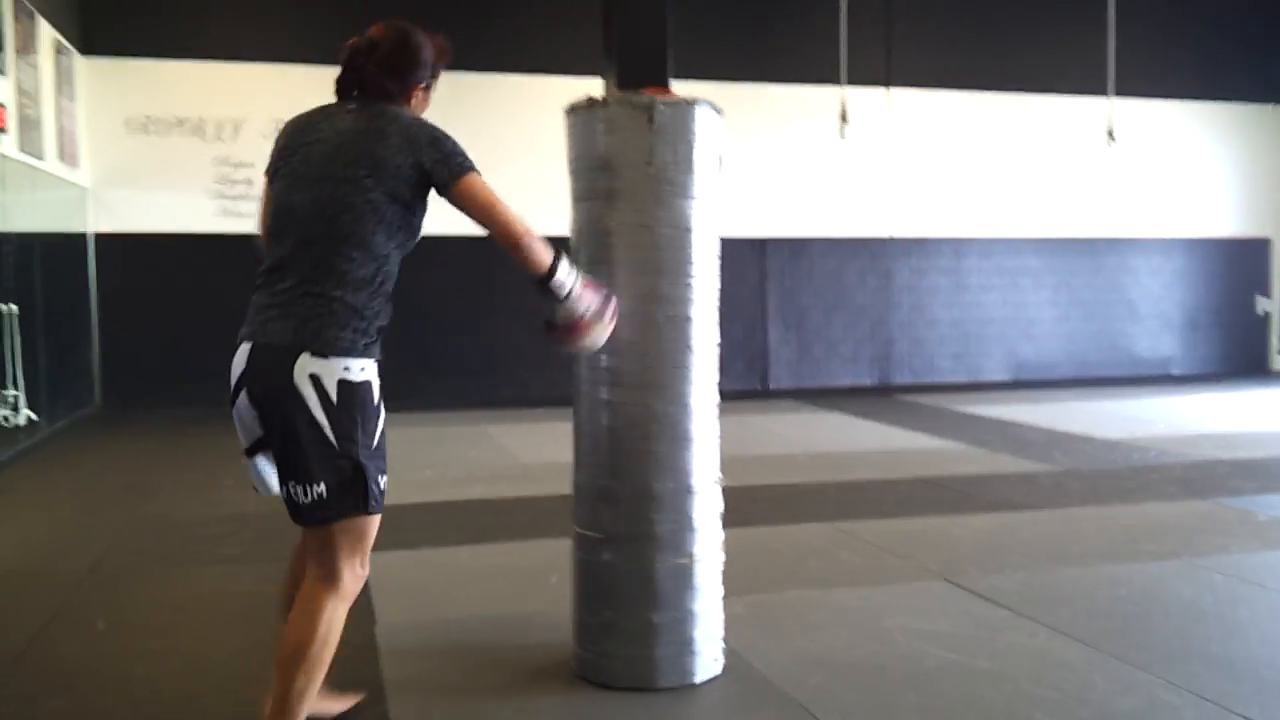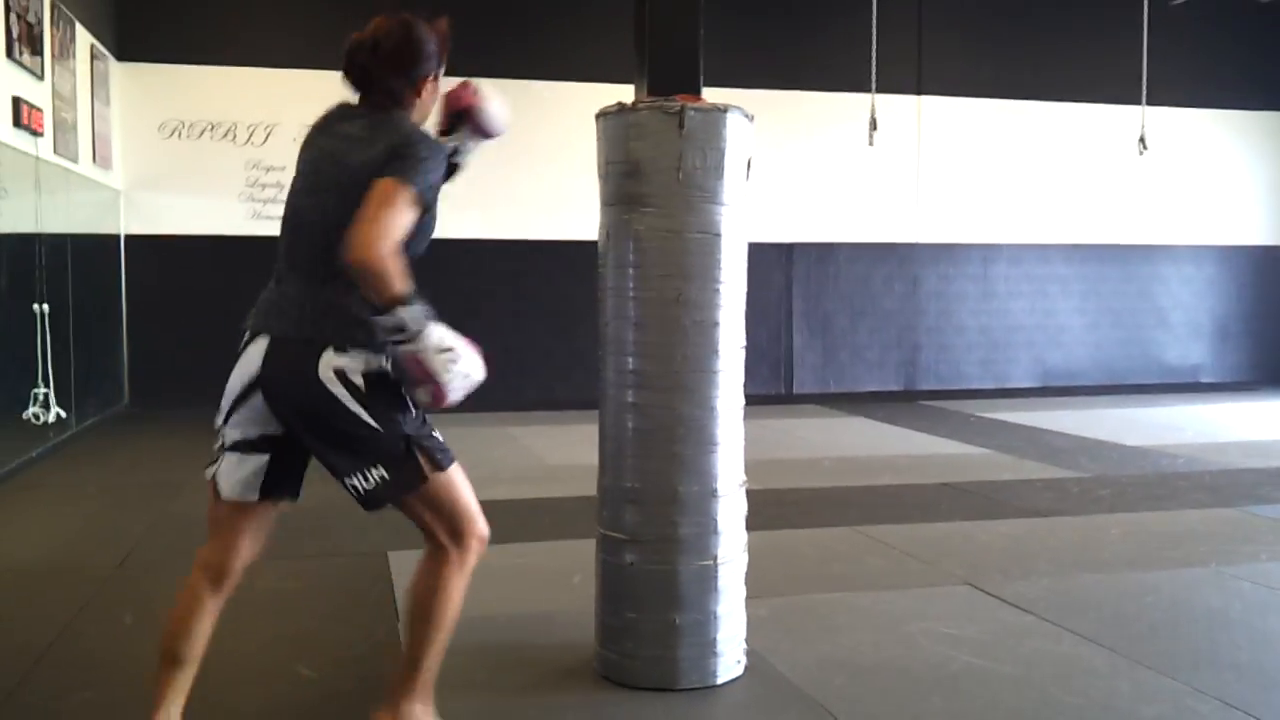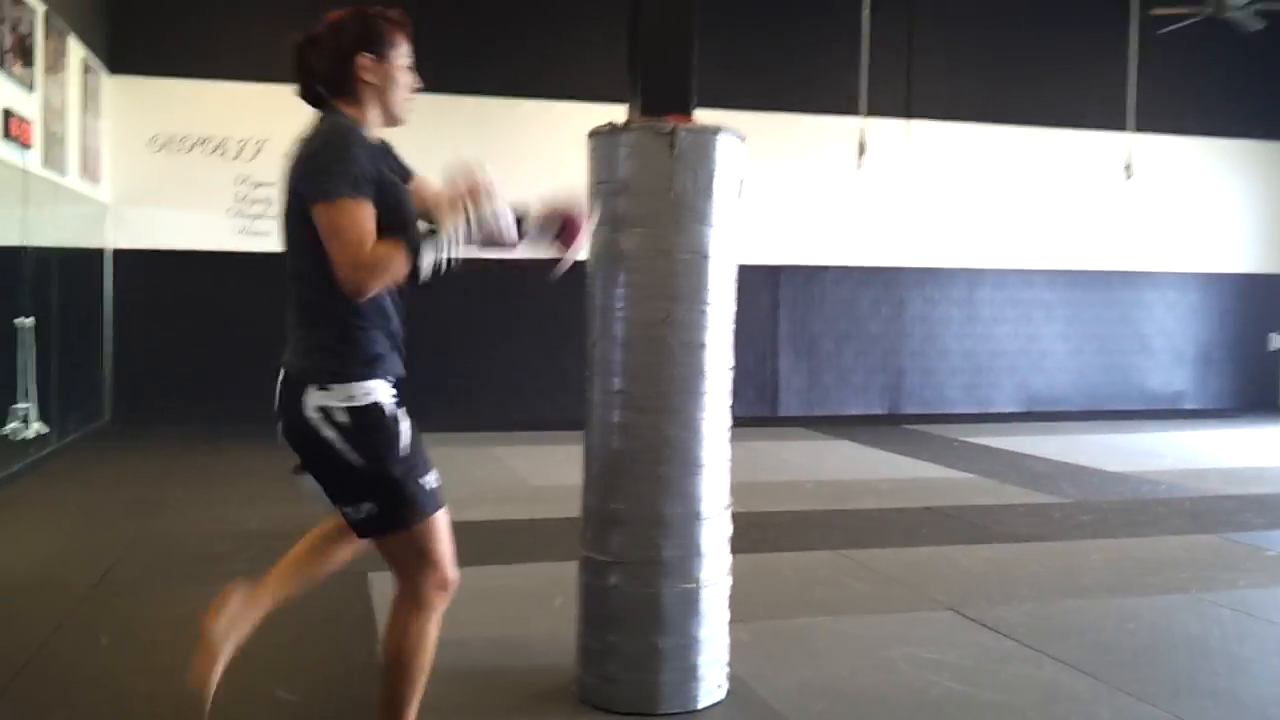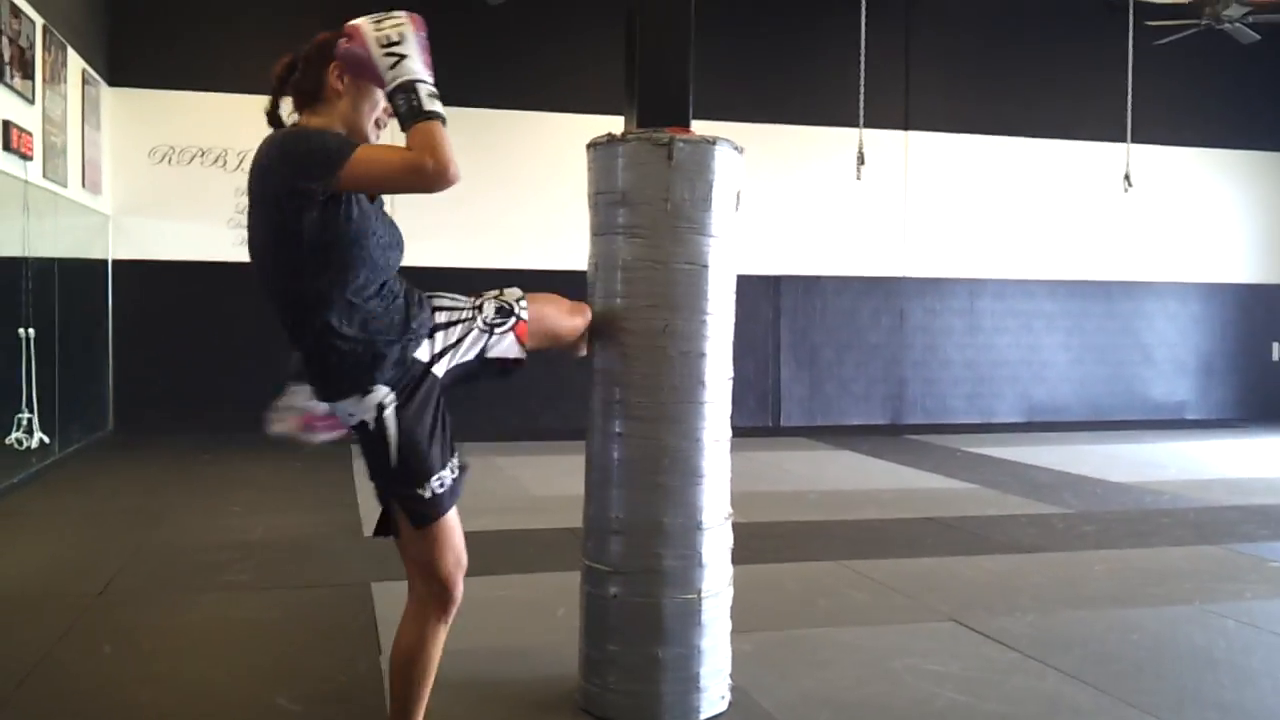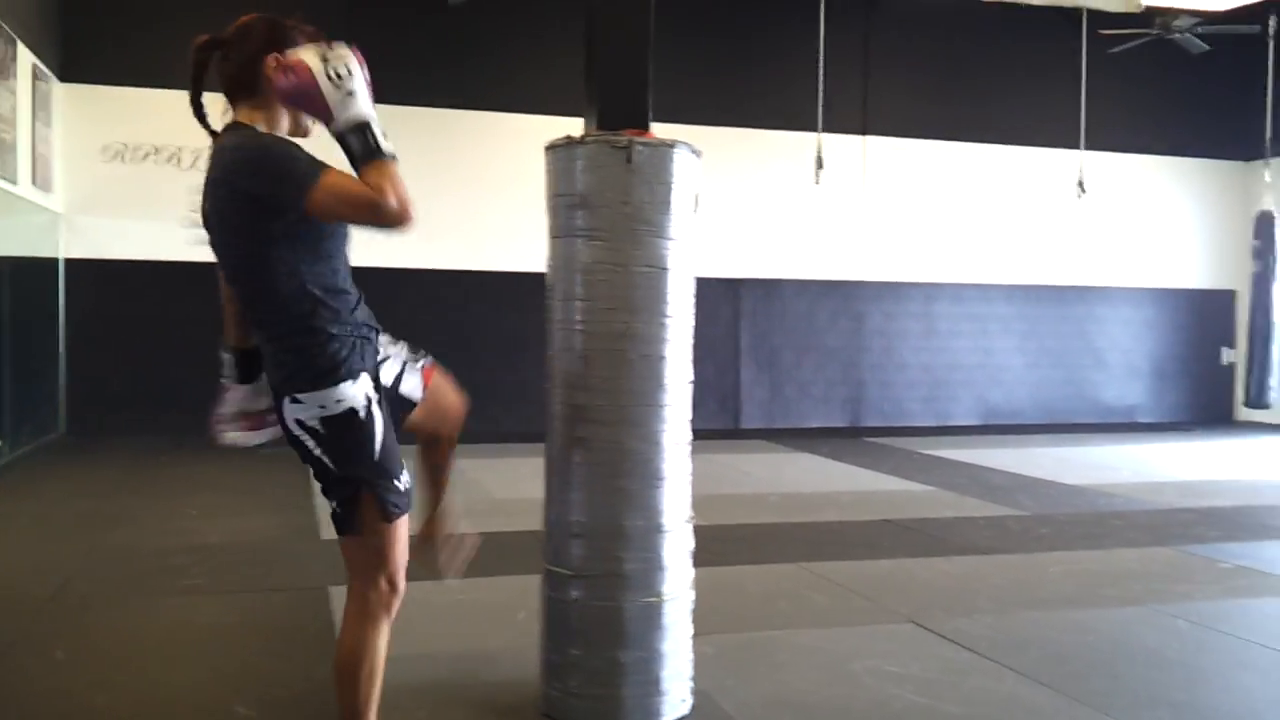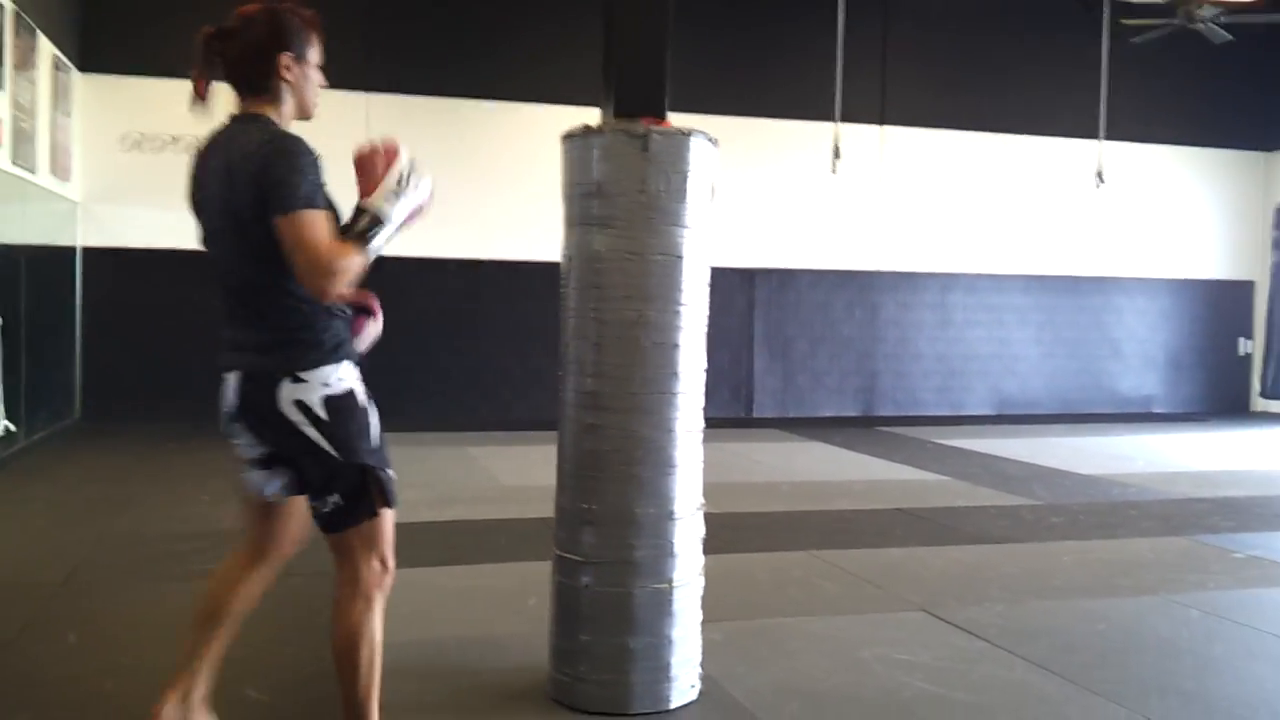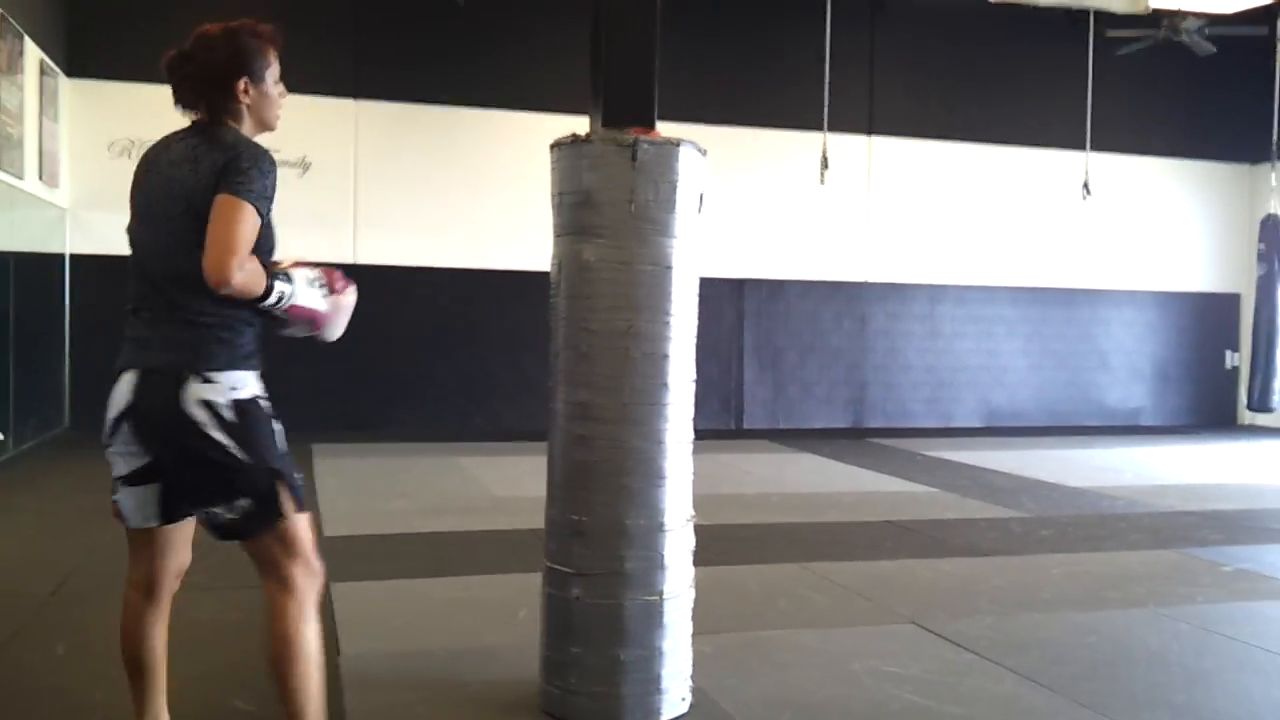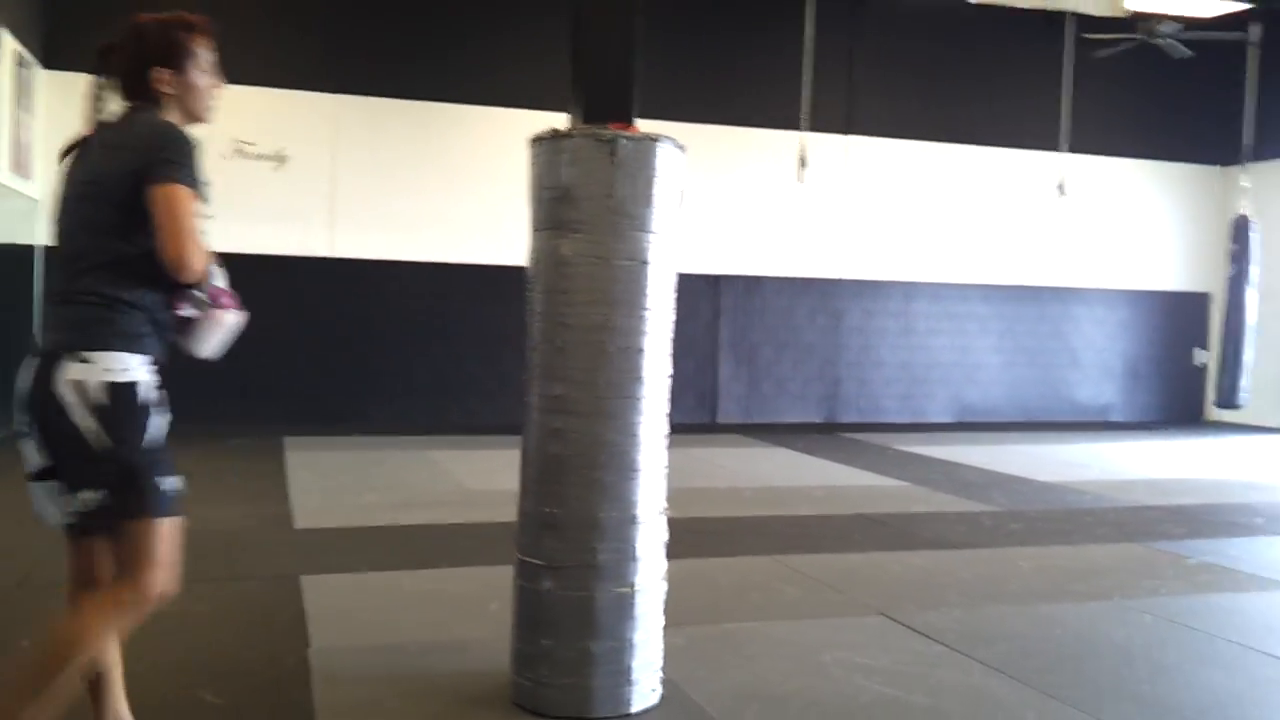
dt=0.2s
person 1, frame 1
left shoulder: (298, 131)
right shoulder: (414, 138)
right elbow: (517, 236)
right wrist: (578, 295)
left hip: (254, 361)
right hip: (330, 367)
left knee: (322, 536)
right knee: (338, 572)
person 1, frame 2
left shoulder: (335, 126)
right shoulder: (412, 147)
right elbow: (372, 252)
left wrist: (454, 141)
right wrist: (424, 336)
left hip: (268, 358)
right hip: (339, 370)
left knee: (224, 559)
right knee: (462, 534)
person 1, frame 3
left shoulder: (358, 153)
right shoulder: (339, 154)
left elbow: (439, 207)
right elbow: (366, 275)
left wrist: (527, 223)
right wrist: (449, 235)
left hip: (353, 367)
right hip: (344, 395)
left knee: (354, 534)
right knee: (432, 577)
left ankle: (238, 612)
person 1, frame 4
left shoulder: (321, 163)
right shoulder: (296, 151)
right elbow: (438, 171)
right wrist: (411, 85)
left hip: (421, 332)
right hip: (383, 393)
left knee: (557, 317)
right knee: (439, 586)
person 1, frame 5
left shoulder: (242, 164)
right shoulder: (267, 163)
left elbow: (238, 286)
right elbow: (393, 208)
right wrist: (351, 115)
left hip: (352, 352)
right hip: (331, 391)
left knee: (447, 408)
right knee: (380, 580)
left ankle: (439, 526)
person 1, frame 6
left shoulder: (215, 152)
right shoulder: (283, 155)
right elbow: (329, 279)
right wrist: (385, 210)
left hip: (246, 378)
right hip: (306, 382)
left knee: (272, 543)
right knee: (368, 567)
person 1, frame 7
left shoulder: (157, 160)
right shoulder: (243, 160)
right elbow: (226, 272)
left wrist: (272, 291)
right wrist: (288, 291)
left hip: (136, 387)
right hip: (211, 389)
left knee: (153, 578)
right knee: (297, 574)
person 1, frame 8
left shoulder: (97, 149)
right shoulder: (168, 144)
right elbow: (183, 255)
left wrist: (178, 312)
right wrist: (204, 275)
left hip: (68, 368)
right hip: (109, 372)
left knee: (100, 572)
right knee: (148, 579)
